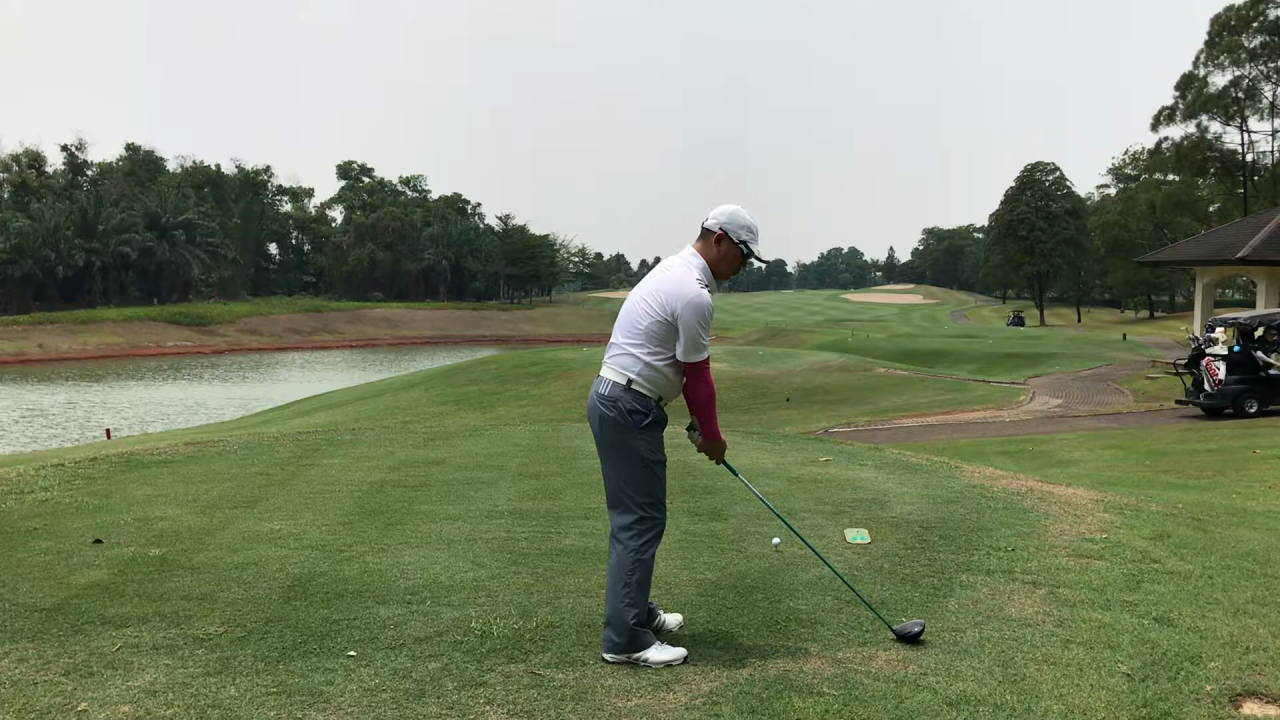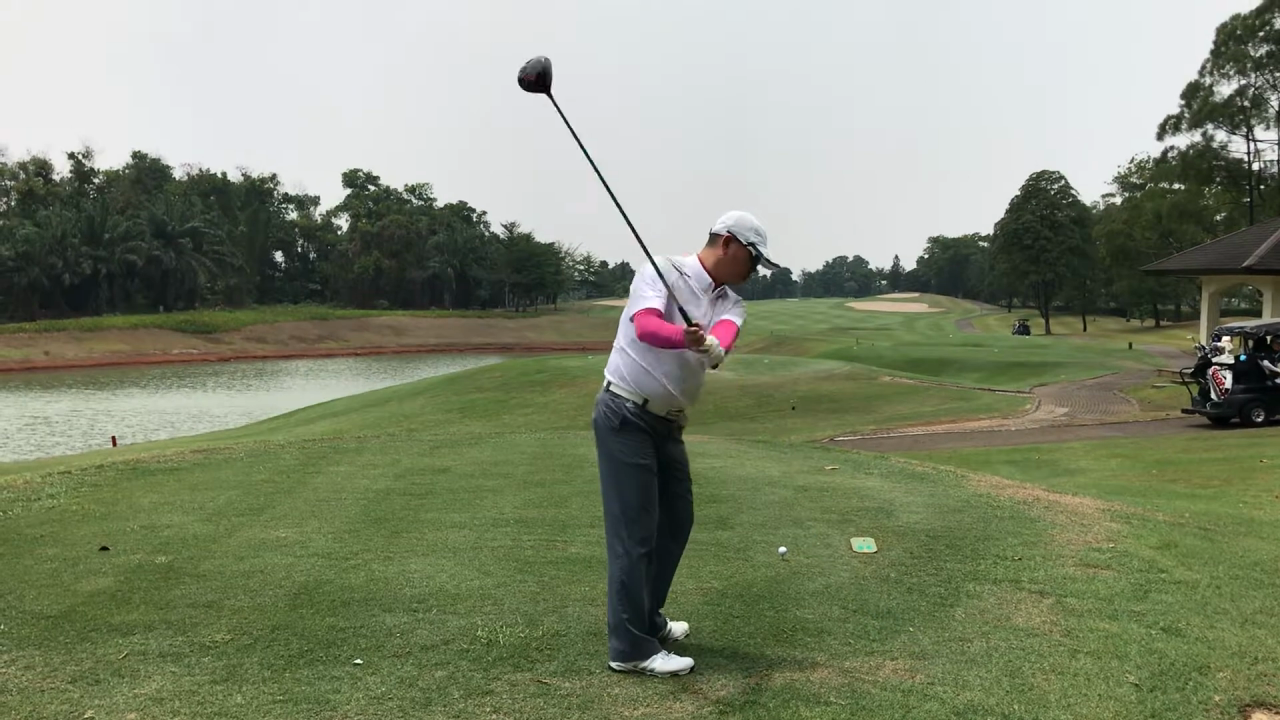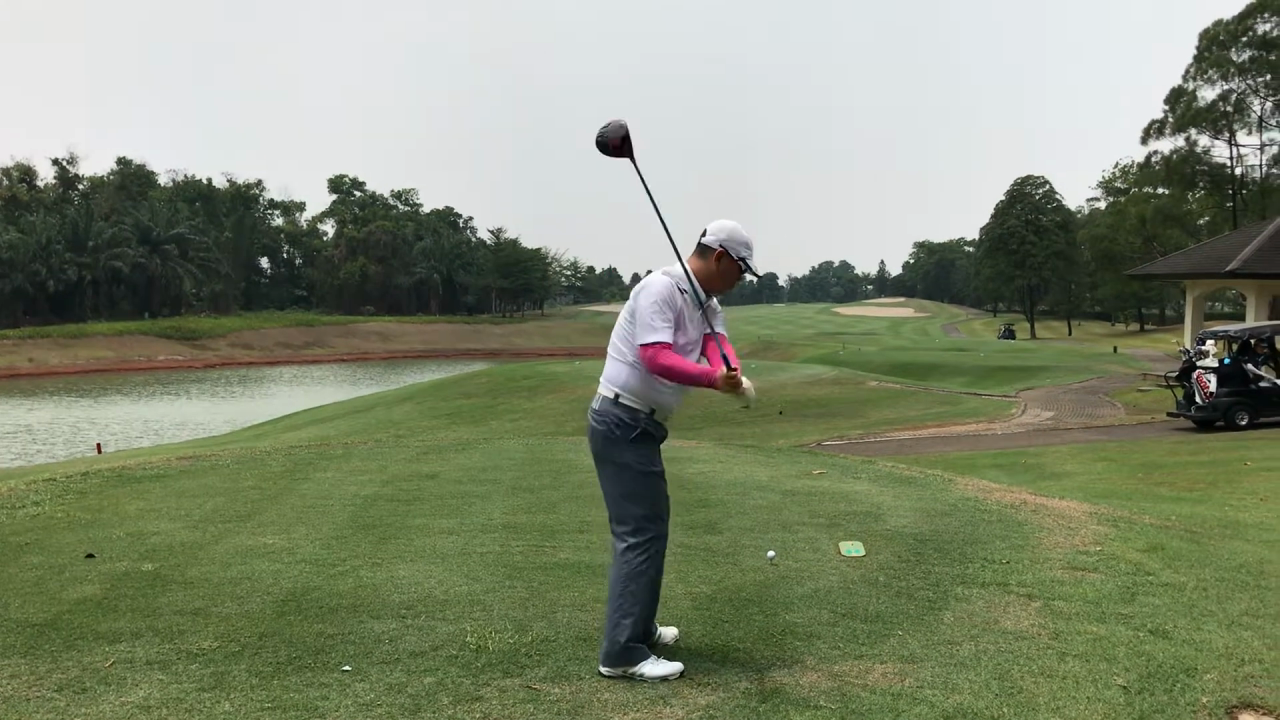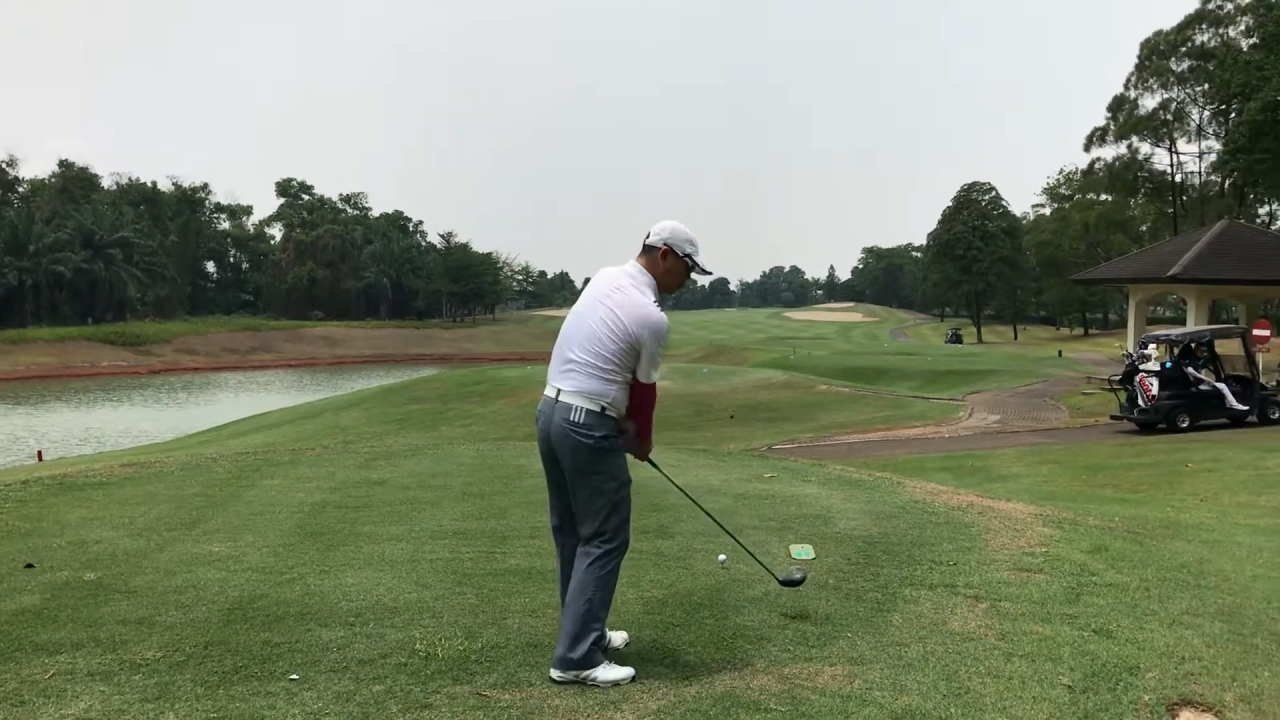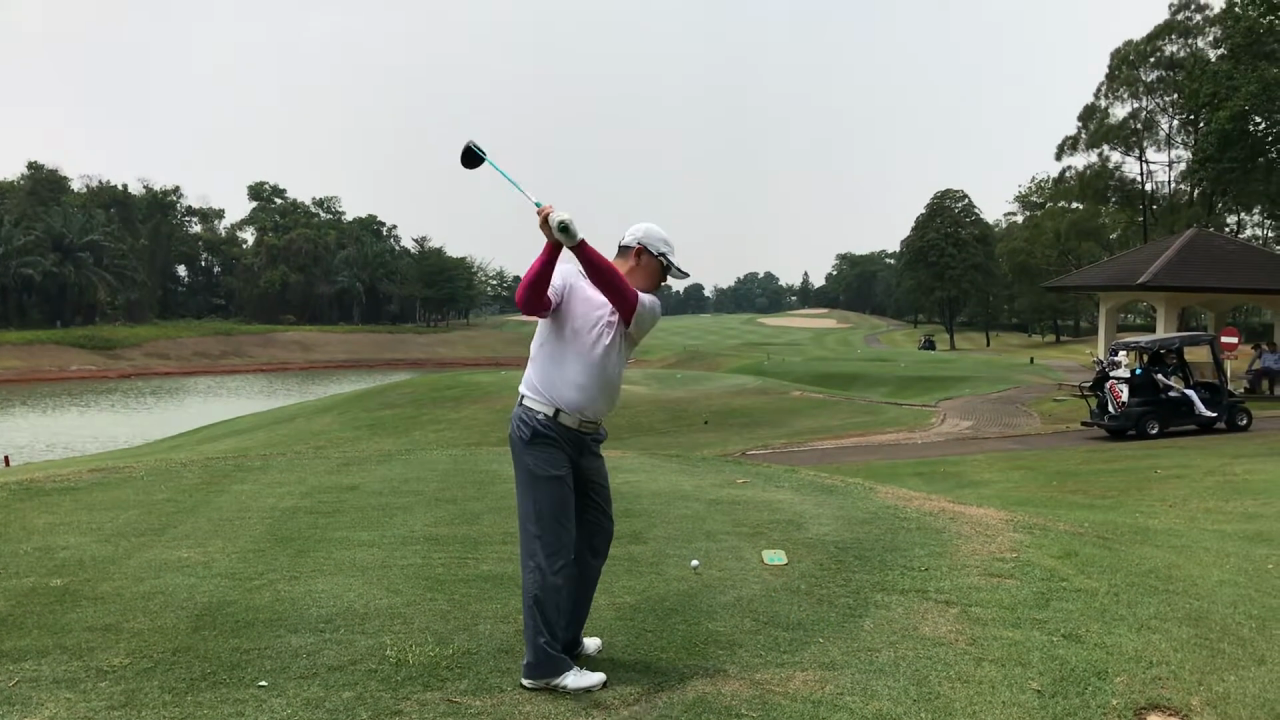
dt=0.7s
person 1, frame 1
left shoulder: (676, 268)
right shoulder: (694, 294)
right elbow: (698, 376)
left wrist: (698, 421)
right wrist: (712, 435)
left hip: (616, 400)
right hip: (628, 408)
left knee: (638, 513)
right knee: (639, 519)
left ankle: (636, 611)
right ankle: (625, 638)
person 1, frame 2
left shoulder: (732, 303)
right shoulder: (662, 271)
left elbow: (724, 339)
right elbow: (645, 327)
left wrist: (713, 346)
right wrist: (685, 338)
left hip: (666, 423)
right hip: (625, 416)
left knee: (674, 522)
right knee: (634, 530)
left ankle: (645, 620)
right ankle: (630, 646)
person 1, frame 3
left shoulder: (708, 303)
right shoulder: (663, 289)
left elbow: (717, 347)
right elbow: (657, 360)
left wrist: (732, 372)
right wrist: (712, 374)
left hip: (629, 421)
right hip: (623, 423)
left knee: (643, 528)
right knee: (639, 533)
left ankle: (636, 626)
right ankle: (621, 652)
person 1, frame 4
left shoulder: (605, 279)
right shoulder: (652, 319)
right elbow: (643, 392)
left wrist: (622, 423)
right wrist: (641, 437)
left hip: (552, 413)
right hip: (589, 426)
left knee: (573, 533)
right knee: (604, 540)
left ankle: (582, 631)
right ankle: (574, 657)
person 1, frame 5
left shoulder: (646, 309)
right shoulder: (567, 278)
left elbow: (619, 294)
right elbow: (527, 302)
left wrist: (578, 244)
right wrist: (554, 246)
left hip: (585, 437)
right hip: (540, 430)
left knee: (594, 537)
right knee: (550, 546)
left ankle: (564, 638)
right ankle: (544, 664)
